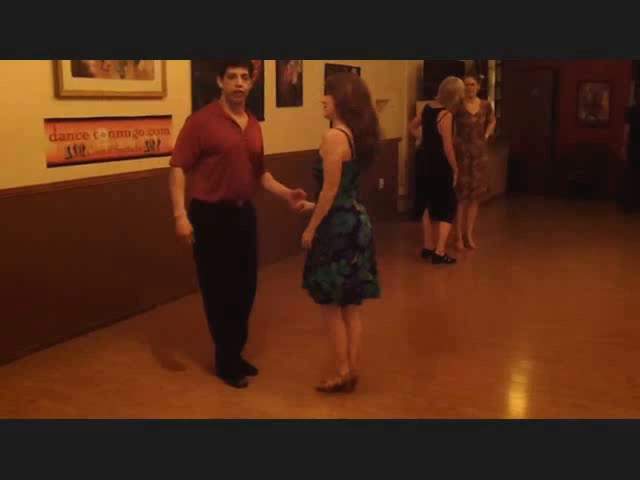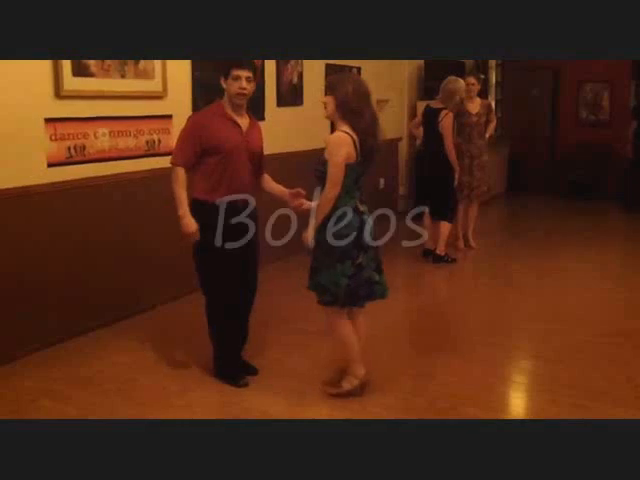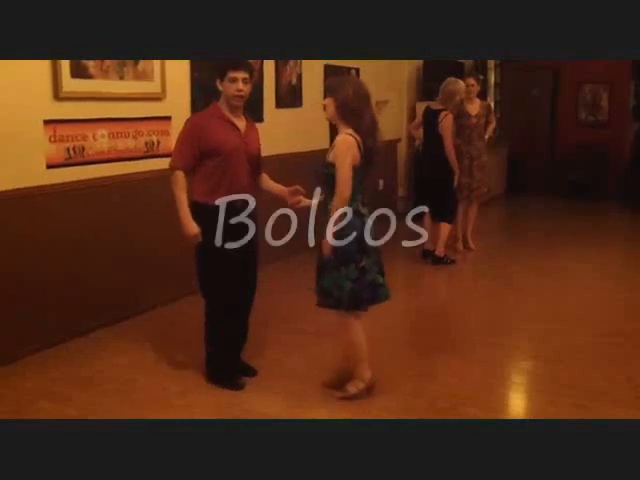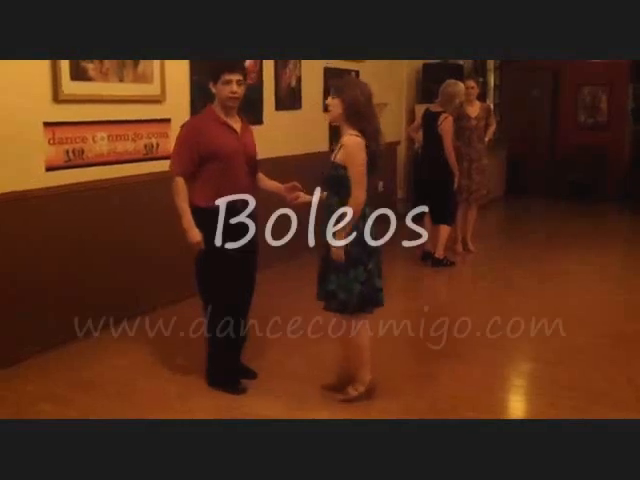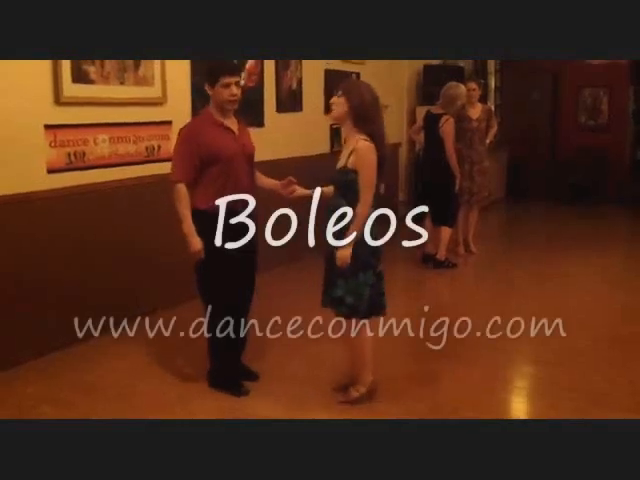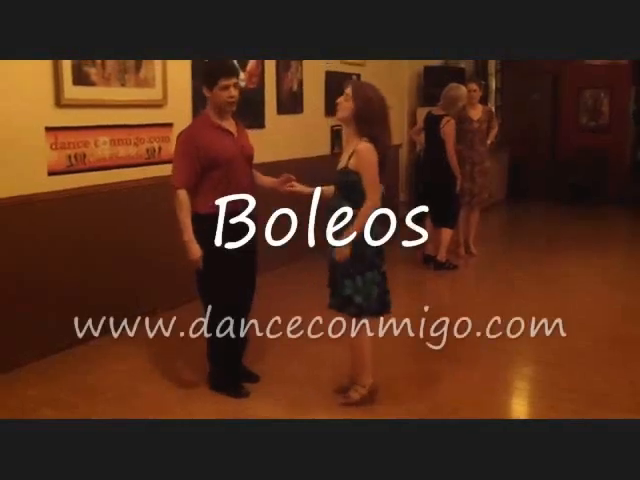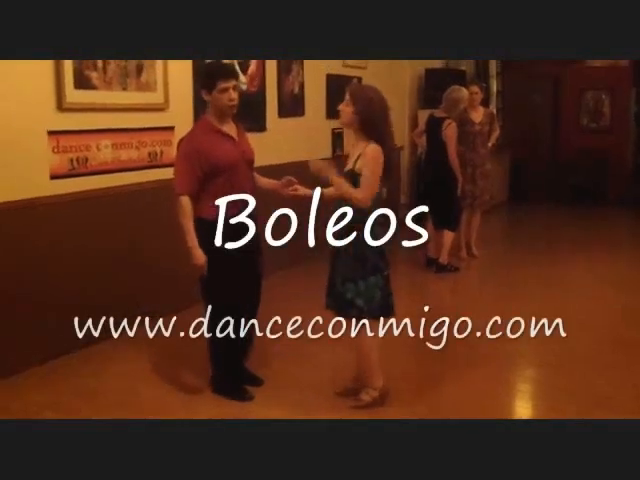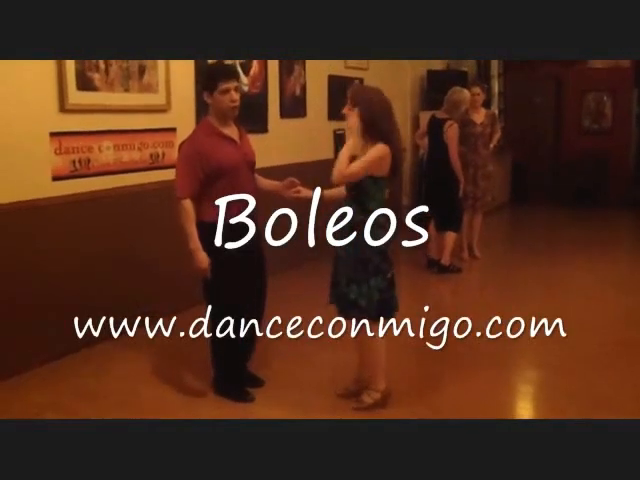
dt=0.2s
person 1, frame 1
left shoulder: (254, 126)
right shoulder: (201, 121)
right elbow: (178, 167)
left wrist: (286, 193)
right wrist: (181, 214)
left hip: (244, 214)
right hip: (210, 215)
left knee: (245, 289)
right knee: (219, 291)
left ankle: (235, 355)
right ankle: (226, 361)
person 1, frame 2
left shoulder: (254, 127)
right shoulder: (203, 121)
right elbow: (180, 166)
left wrist: (284, 194)
right wrist: (185, 213)
left hip: (245, 214)
right hip: (211, 215)
left knee: (245, 290)
right knee: (220, 292)
left ankle: (236, 355)
right ankle: (224, 362)
person 1, frame 3
left shoulder: (251, 128)
right shoulder: (200, 123)
right elbow: (179, 170)
left wrist: (282, 191)
right wrist: (186, 216)
left hip: (244, 216)
right hip: (211, 217)
left knee: (244, 292)
right knee: (219, 294)
left ankle: (233, 357)
right ankle: (217, 367)
person 1, frame 4
left shoulder: (245, 128)
right shoulder: (196, 127)
right elbow: (179, 177)
left wrist: (279, 189)
right wrist: (189, 223)
left hip: (243, 218)
right hip: (212, 220)
left knee: (242, 294)
right knee: (219, 297)
left ankle: (233, 359)
right ankle: (218, 370)
person 1, frame 5
left shoulder: (241, 129)
right shoulder: (194, 132)
right elbow: (180, 184)
left wrist: (276, 185)
right wrist: (190, 232)
left hip: (243, 220)
right hip: (213, 223)
left knee: (242, 297)
right knee: (220, 300)
left ankle: (235, 360)
right ankle: (220, 372)
person 1, frame 6
left shoulder: (239, 129)
right shoulder: (193, 135)
right elbow: (181, 190)
left wrist: (273, 182)
right wrist: (190, 239)
left hip: (243, 222)
right hip: (214, 226)
left knee: (243, 298)
right knee: (220, 302)
left ankle: (235, 362)
right ankle: (220, 374)
person 1, frame 7
left shoulder: (239, 132)
right shoulder: (195, 141)
right elbow: (184, 196)
left wrist: (275, 185)
right wrist: (193, 246)
left hip: (245, 226)
right hip: (216, 231)
left knee: (248, 301)
right knee: (223, 306)
left ankle: (237, 365)
right ankle: (223, 377)
person 1, frame 8
left shoulder: (241, 134)
right shoulder: (196, 144)
right elbow: (186, 199)
left wrist: (277, 186)
right wrist: (196, 248)
left hip: (247, 228)
right hip: (218, 234)
left knee: (253, 301)
right knee: (225, 308)
left ankle: (239, 366)
right ankle: (225, 378)
person 2, frame 1
left shoulder: (334, 136)
right shoulder: (359, 136)
left elbow: (330, 189)
left wrist: (311, 228)
right wrist: (314, 205)
left hip: (337, 226)
right hip: (355, 222)
left knee: (330, 304)
right knee: (350, 304)
left ankle: (342, 370)
right ankle: (350, 368)
person 2, frame 2
left shoulder: (339, 139)
right shoulder: (359, 137)
left elbow: (332, 191)
left wrist: (311, 227)
right wrist: (314, 205)
left hip: (341, 228)
right hip: (356, 224)
left knee: (334, 307)
right knee: (353, 306)
left ankle: (356, 372)
right ankle: (352, 368)
person 2, frame 3
left shoulder: (344, 141)
right shoulder: (357, 138)
left elbow: (344, 193)
left wrist: (328, 233)
right wrist: (314, 202)
left hip: (346, 231)
right hip: (354, 228)
left knee: (348, 310)
right knee: (352, 308)
left ankle: (364, 375)
right ankle: (350, 369)
person 2, frame 4
left shoulder: (353, 143)
right shoulder: (351, 140)
left elbow: (358, 197)
left wrist: (341, 237)
right wrist: (312, 198)
left hip: (351, 236)
right hip: (346, 233)
left knee: (351, 311)
right knee: (347, 310)
left ankle: (364, 379)
right ankle: (348, 371)
person 2, frame 5
left shoulder: (364, 147)
right shoulder: (350, 143)
left elbow: (366, 201)
left wrist: (349, 244)
right wrist: (309, 193)
left hip: (356, 238)
right hip: (344, 234)
left knee: (355, 314)
right knee: (351, 313)
left ankle: (365, 381)
right ankle: (357, 374)
person 2, frame 6
left shoulder: (366, 149)
right shoulder: (351, 144)
left elbow: (372, 201)
left wrist: (347, 238)
right wrist: (310, 190)
left hip: (361, 239)
right hip: (349, 236)
left knee: (358, 314)
right knee: (354, 312)
left ankle: (365, 384)
right ankle: (358, 376)
person 2, frame 7
left shoulder: (373, 151)
right shoulder: (358, 147)
left elbow: (364, 199)
left wrist: (330, 174)
right wrist: (313, 192)
left hip: (366, 240)
right hip: (351, 237)
left knee: (365, 317)
right knee: (356, 315)
left ankle: (376, 385)
right ankle: (363, 377)
person 2, frame 8
left shoulder: (381, 150)
right shoulder: (365, 149)
left elbow: (340, 175)
left wrist: (353, 136)
right wrist: (313, 194)
left hip: (370, 241)
right hip: (354, 238)
left knee: (370, 318)
right knee: (357, 315)
left ankle: (378, 386)
right ankle: (364, 377)
person 3, frame 1
left shoulder: (428, 107)
right shoulder: (446, 115)
left elbow: (413, 126)
right elbow: (447, 147)
right wrist: (455, 169)
left hip: (424, 162)
right hip: (439, 166)
left knee: (429, 206)
right knee: (447, 208)
left ankle: (428, 247)
right ankle: (439, 252)
person 3, frame 2
left shoulder: (429, 107)
right shoulder: (447, 115)
left elbow: (414, 126)
right elbow: (448, 147)
right wrist: (456, 169)
left hip: (425, 162)
right hip: (440, 166)
left knee: (429, 205)
right knee: (448, 207)
left ankle: (429, 247)
right ankle: (440, 252)
person 3, frame 3
left shoulder: (429, 108)
right shoulder: (447, 116)
left elbow: (413, 128)
right elbow: (448, 148)
right wrist: (456, 170)
left hip: (425, 163)
right hip: (440, 167)
left knee: (430, 207)
right knee: (448, 209)
left ankle: (428, 248)
right ankle: (439, 253)
person 3, frame 4
left shoulder: (428, 111)
right shoulder: (446, 118)
left elbow: (412, 130)
right elbow: (448, 150)
right wrist: (456, 172)
left hip: (425, 165)
right hip: (440, 169)
left knee: (430, 208)
right knee: (448, 211)
left ankle: (428, 250)
right ankle: (438, 255)
person 3, frame 5
left shoulder: (429, 113)
right shoulder: (448, 120)
left elbow: (414, 132)
right elbow: (449, 153)
right wrist: (457, 174)
left hip: (427, 167)
right hip: (442, 171)
left knee: (431, 210)
right knee: (449, 212)
left ankle: (428, 252)
right ankle: (440, 257)
person 3, frame 6
left shoulder: (430, 114)
right shoulder: (449, 122)
left elbow: (414, 133)
right elbow: (450, 154)
right wrist: (458, 176)
left hip: (428, 169)
right hip: (443, 173)
left knee: (432, 212)
right knee: (450, 214)
left ankle: (429, 253)
right ankle: (441, 258)
person 3, frame 7
left shoulder: (432, 116)
right shoulder: (450, 125)
left elbow: (416, 135)
right elbow: (452, 156)
right wrist: (460, 178)
left hip: (430, 172)
right hip: (444, 175)
left knee: (433, 214)
right knee: (452, 216)
left ankle: (431, 255)
right ankle: (443, 261)
person 3, frame 8
left shoulder: (434, 118)
right shoulder: (452, 126)
left elbow: (418, 137)
right elbow: (453, 158)
right wrist: (461, 179)
left hip: (431, 173)
right hip: (446, 177)
left knee: (435, 215)
right knee: (454, 218)
left ankle: (433, 257)
right ankle: (445, 262)
person 4, frame 1
left shoulder: (485, 105)
right shoulder: (458, 106)
left elbow: (492, 122)
left wrist: (486, 135)
left hip: (479, 153)
right hip: (461, 153)
left knee: (475, 195)
right knee: (461, 195)
left ankle: (469, 235)
right ankle: (459, 236)
person 4, frame 2
left shoulder: (486, 105)
right shoulder: (458, 106)
left elbow: (493, 121)
left wrist: (487, 135)
left hip: (480, 153)
right hip: (462, 152)
left knee: (475, 195)
right knee: (461, 195)
left ankle: (469, 234)
right ankle: (460, 236)
person 4, frame 3
left shoulder: (485, 106)
right shoulder: (458, 107)
left elbow: (492, 123)
left wrist: (486, 137)
left hip: (479, 154)
right hip: (461, 154)
left knee: (475, 196)
right knee: (461, 196)
left ankle: (468, 236)
right ankle: (459, 237)
person 4, frame 4
left shoulder: (486, 108)
right shoulder: (457, 109)
left elbow: (492, 125)
left wrist: (486, 139)
left hip: (479, 156)
right hip: (461, 156)
left knee: (474, 199)
right knee: (460, 198)
left ankle: (468, 238)
right ankle: (458, 239)
person 4, frame 5
left shoulder: (487, 110)
right shoulder: (459, 111)
left elbow: (493, 127)
left wrist: (487, 140)
left hip: (480, 158)
right hip: (462, 158)
left knee: (476, 200)
right knee: (462, 200)
left ankle: (470, 239)
right ankle: (460, 241)
person 4, frame 6
left shoulder: (487, 112)
right shoulder: (459, 112)
left elbow: (494, 128)
left wrist: (488, 142)
left hip: (481, 159)
right hip: (463, 160)
left knee: (477, 202)
right knee: (463, 201)
left ankle: (470, 241)
right ankle: (461, 243)
person 4, frame 7
left shoulder: (489, 114)
right shoulder: (461, 115)
left elbow: (496, 131)
left wrist: (489, 144)
left hip: (482, 162)
right hip: (464, 162)
left knee: (478, 204)
right knee: (464, 204)
left ankle: (472, 243)
right ankle: (462, 245)
person 4, frame 8
left shoulder: (491, 115)
right shoulder: (462, 116)
left elbow: (497, 132)
left wrist: (491, 146)
left hip: (484, 163)
right hip: (466, 163)
left knee: (480, 205)
right knee: (466, 205)
left ankle: (474, 244)
right ankle: (464, 246)
